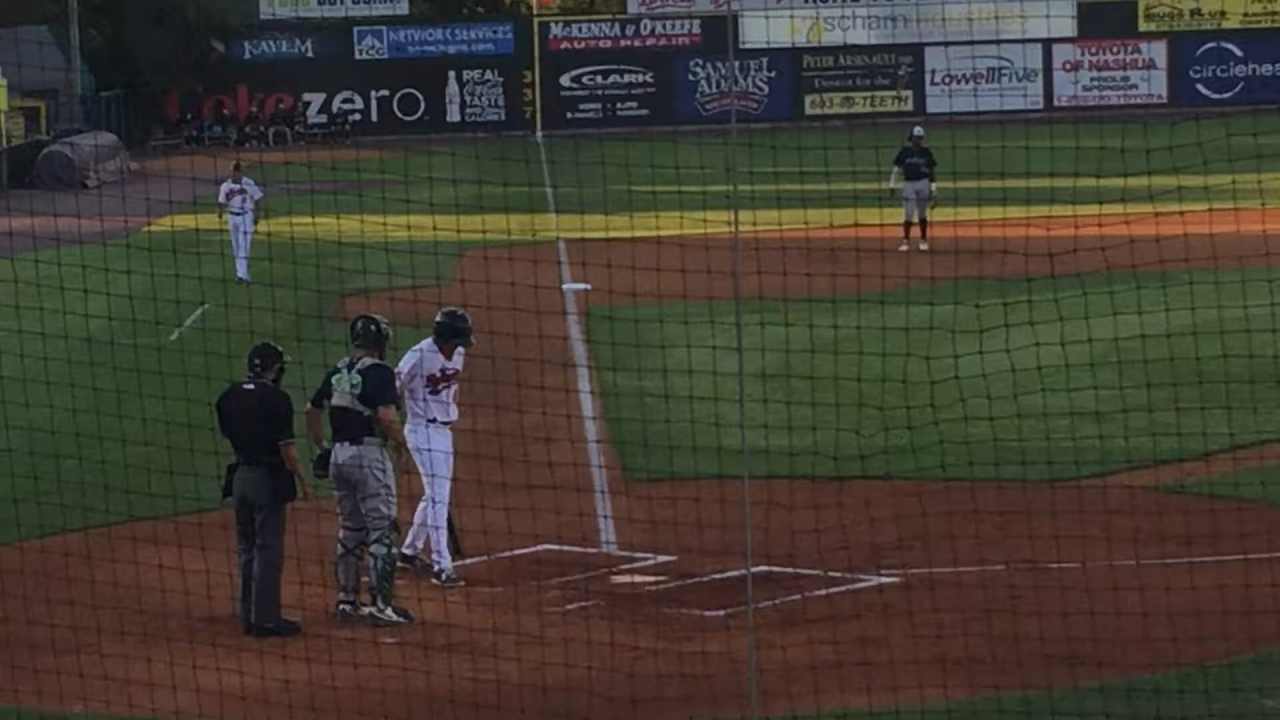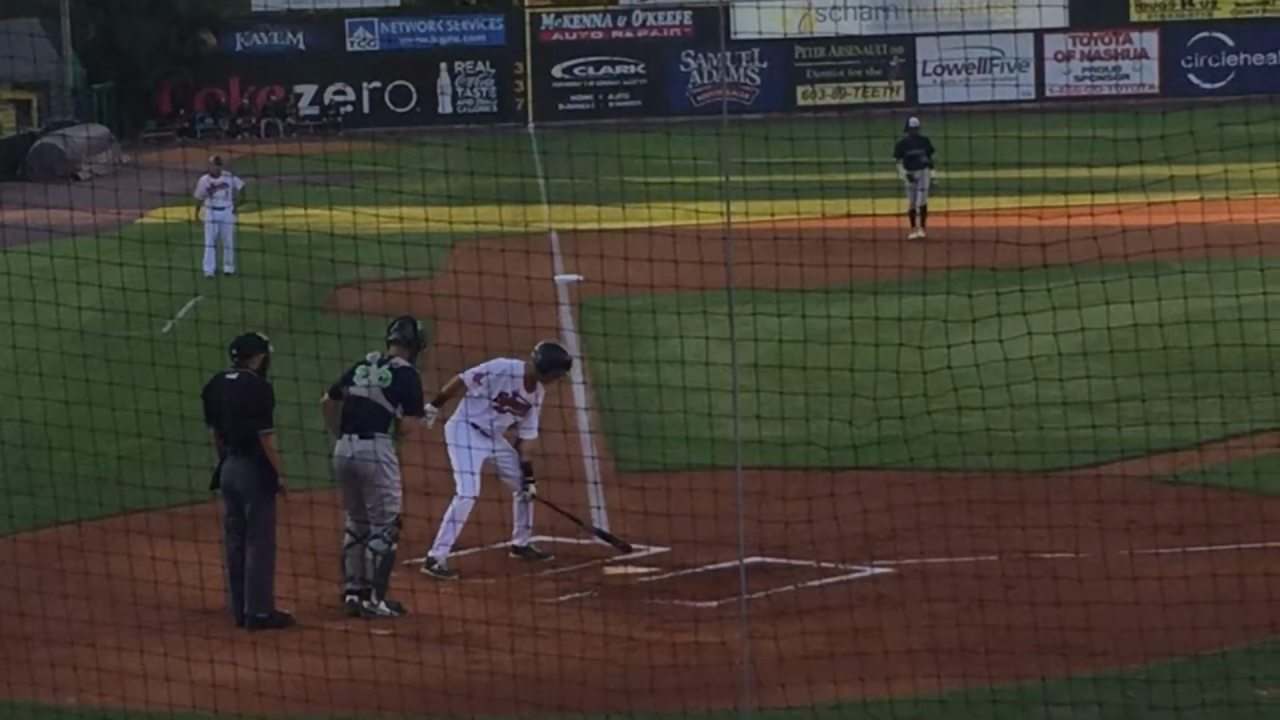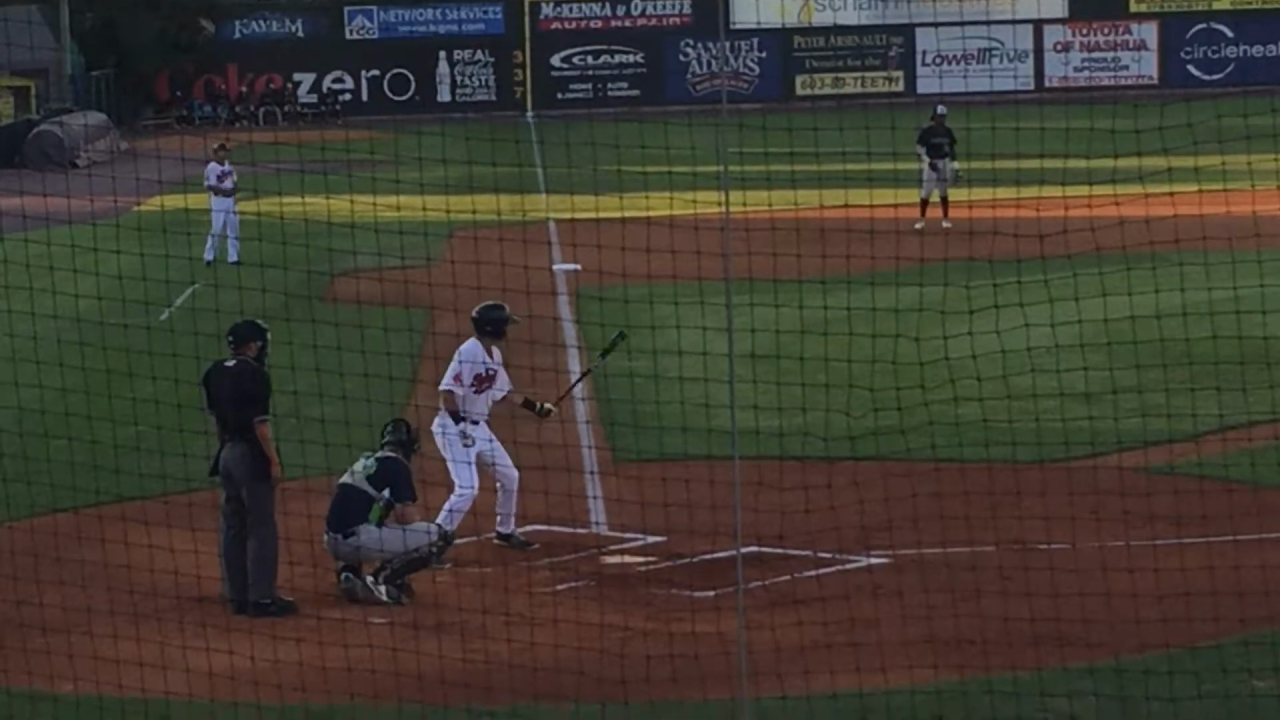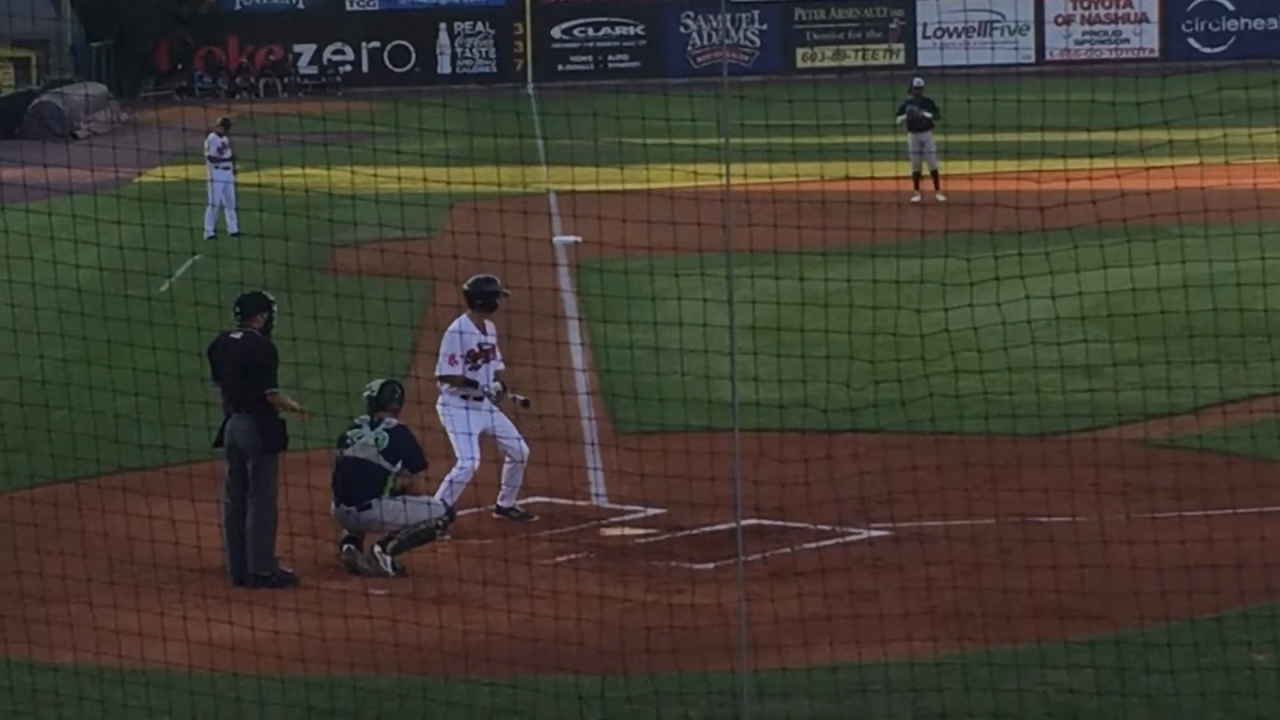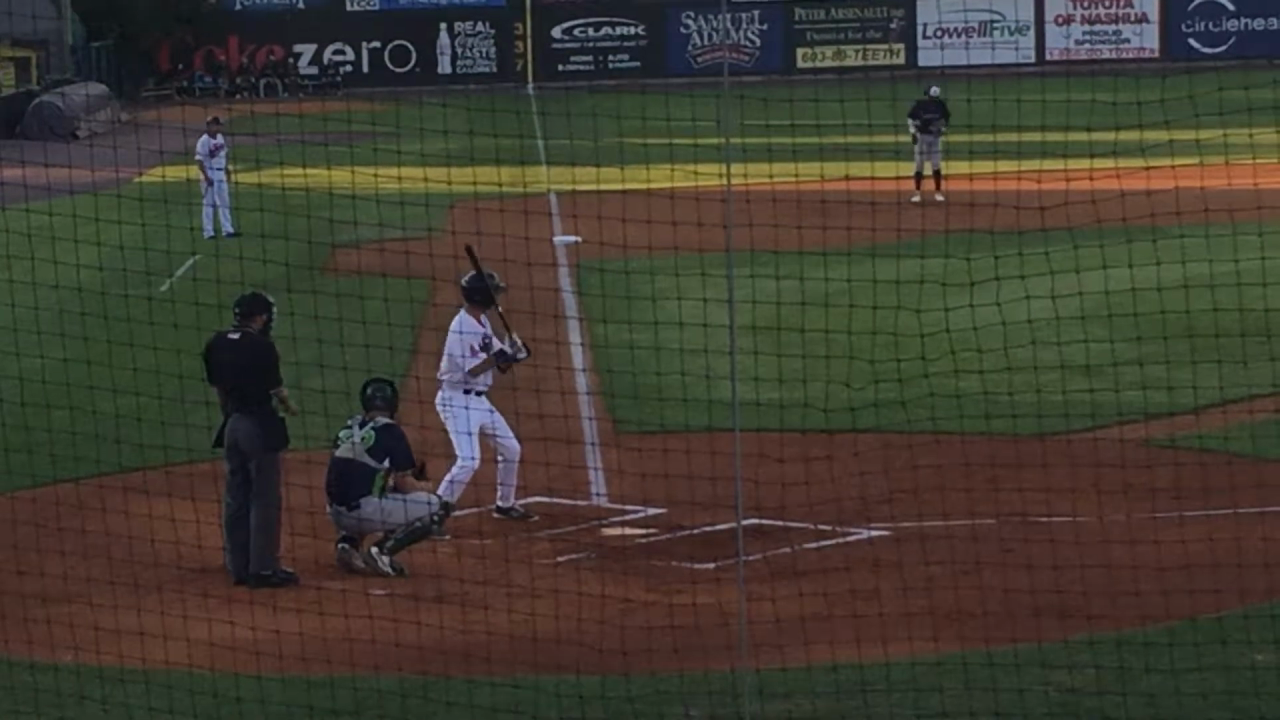
dt=1s
person 1, frame 1
left shoulder: (229, 396)
right shoulder: (276, 399)
left elbow: (229, 437)
right elbow: (287, 449)
right wrist: (302, 481)
left hip: (240, 476)
right hip: (268, 479)
left knee: (247, 548)
right knee: (268, 550)
left ankle: (249, 616)
right ankle: (266, 620)
person 1, frame 2
left shoulder: (216, 386)
right shoulder: (257, 387)
left elbow: (215, 433)
right elbow: (266, 437)
right wrist: (280, 473)
left hip: (228, 468)
right hip: (254, 469)
left knee: (234, 540)
right knee: (260, 541)
left ankle: (240, 608)
right ankle: (259, 611)
person 1, frame 3
left shoulder: (214, 372)
right shoulder: (254, 374)
left elbow: (216, 417)
right elbow: (260, 423)
right wrist: (274, 461)
left hip: (227, 454)
right hip: (251, 456)
left knee: (232, 527)
right knee: (261, 528)
left ankle: (238, 595)
right ankle: (262, 597)
person 1, frame 4
left shoulder: (220, 344)
right shoulder: (262, 347)
left elbow: (222, 388)
right elbow: (270, 396)
right wrist: (295, 407)
left hip: (232, 425)
right hip: (258, 427)
left knee: (234, 499)
right knee: (261, 500)
left ankle: (238, 567)
right ankle: (262, 570)
person 1, frame 5
left shoulder: (216, 344)
right shoulder: (261, 346)
left elbow: (219, 389)
right elbow: (277, 393)
right wrist: (290, 407)
left hip: (232, 426)
right hip: (259, 427)
left knee: (236, 499)
right knee: (266, 501)
left ankle: (239, 567)
right ankle: (264, 568)
person 2, frame 1
left shoulder: (458, 353)
right shoulder: (419, 354)
left hip: (444, 430)
right hip: (424, 432)
left knee: (435, 496)
right knee: (439, 497)
left ankle: (410, 552)
right ankle: (441, 567)
person 2, frame 2
left shoulder: (537, 393)
right shoulder: (503, 369)
left elbow: (525, 438)
right elbow: (463, 380)
left wrist: (528, 476)
right wrist: (435, 404)
left hip: (494, 438)
right hip: (466, 432)
left knee: (526, 487)
right knee: (468, 493)
left ankle: (521, 543)
right ankle: (436, 557)
person 2, frame 3
left shoulder: (494, 354)
right shoulder: (468, 352)
left elbow: (503, 390)
right elbow: (446, 391)
left wrist: (535, 407)
right wrist: (460, 423)
left hip: (478, 427)
right hip: (453, 428)
left knee: (509, 477)
right knee: (467, 490)
left ankle: (505, 531)
person 2, frame 4
left shoulder: (490, 328)
right shoulder: (457, 331)
right elbow: (444, 375)
left wrist: (499, 384)
right wrist: (478, 385)
left hip: (483, 404)
right hip: (457, 404)
left knee: (519, 451)
right knee: (469, 462)
left ankle: (505, 505)
person 2, frame 5
left shoulder: (482, 322)
right shoulder: (465, 327)
left elbow: (499, 361)
right elbow: (474, 369)
left wrist: (511, 351)
right wrist: (505, 354)
left hip: (477, 399)
right hip: (456, 399)
left knee: (511, 448)
right knee: (469, 462)
left ankle: (505, 505)
person 3, frame 1
left shoulder: (337, 372)
right shoulder: (380, 372)
left elbow: (311, 411)
right elbow: (387, 417)
left wrist: (321, 446)
right wrist: (401, 444)
left hip: (339, 455)
right hip: (369, 455)
left knee: (350, 530)
right knee: (382, 530)
left ankle: (346, 601)
right ankle: (381, 606)
person 3, frame 2
left shoulder: (361, 366)
right shoulder: (406, 374)
left elbow: (328, 401)
right elbow: (410, 423)
left hip: (344, 449)
right hip: (375, 451)
left knee: (356, 524)
right knee: (384, 526)
left ankle: (352, 593)
right ankle: (374, 600)
person 3, frame 3
left shoulder: (363, 462)
right shoulder: (396, 465)
right elbow: (404, 517)
left hip: (333, 542)
right hip: (357, 539)
right knee: (440, 537)
left ankle: (348, 575)
right ankle: (379, 582)
person 3, frame 4
left shoulder: (352, 428)
right shoulder: (400, 433)
right elbow: (417, 489)
left hip: (340, 512)
right hip: (372, 512)
right knee: (443, 514)
left ankle: (350, 545)
right ankle: (384, 550)
person 3, frame 5
left shoulder: (348, 428)
right shoulder: (391, 432)
right elbow: (404, 485)
left wrist: (389, 482)
right wrist: (423, 486)
left hip: (337, 512)
right hip: (364, 510)
right knee: (437, 508)
left ankle: (347, 542)
right ankle: (382, 551)
